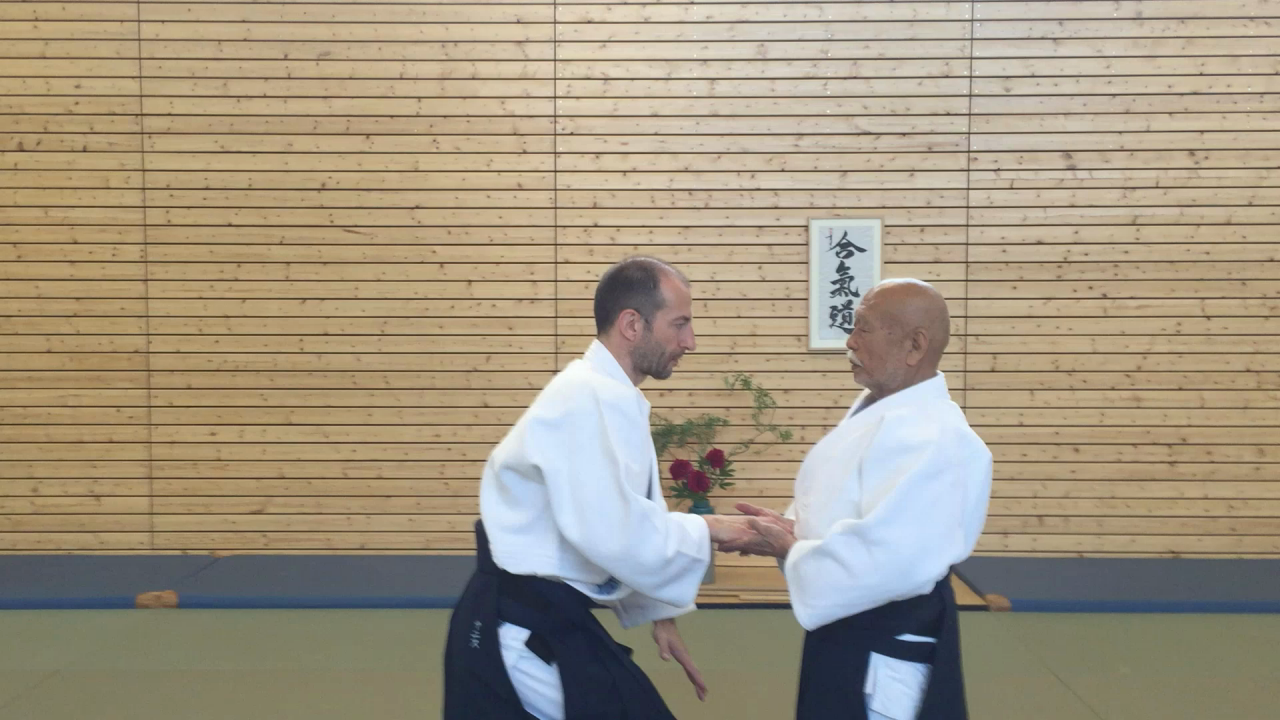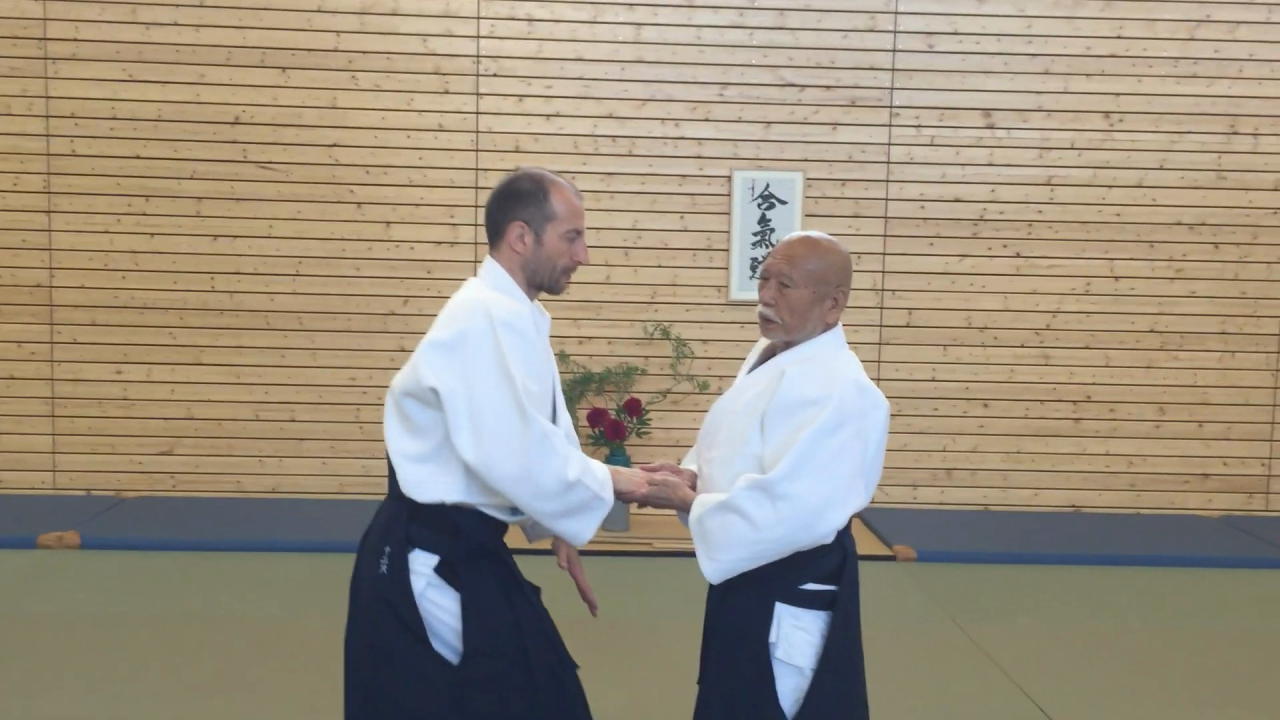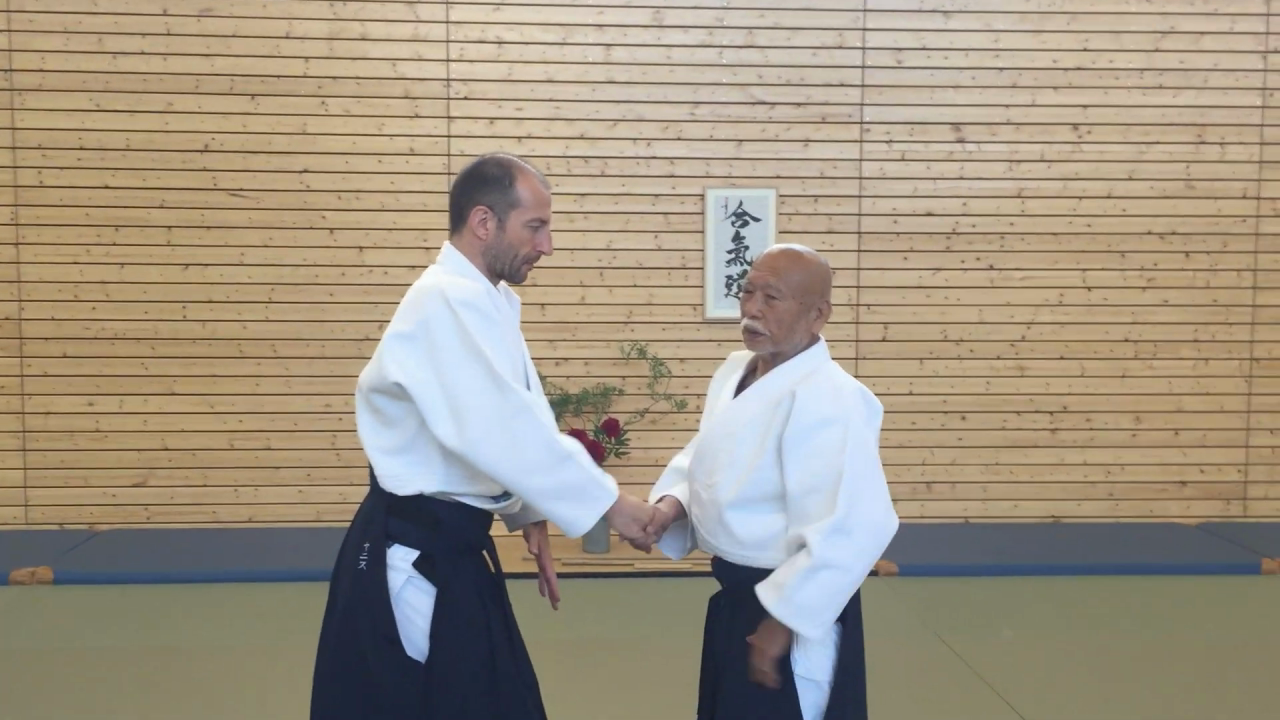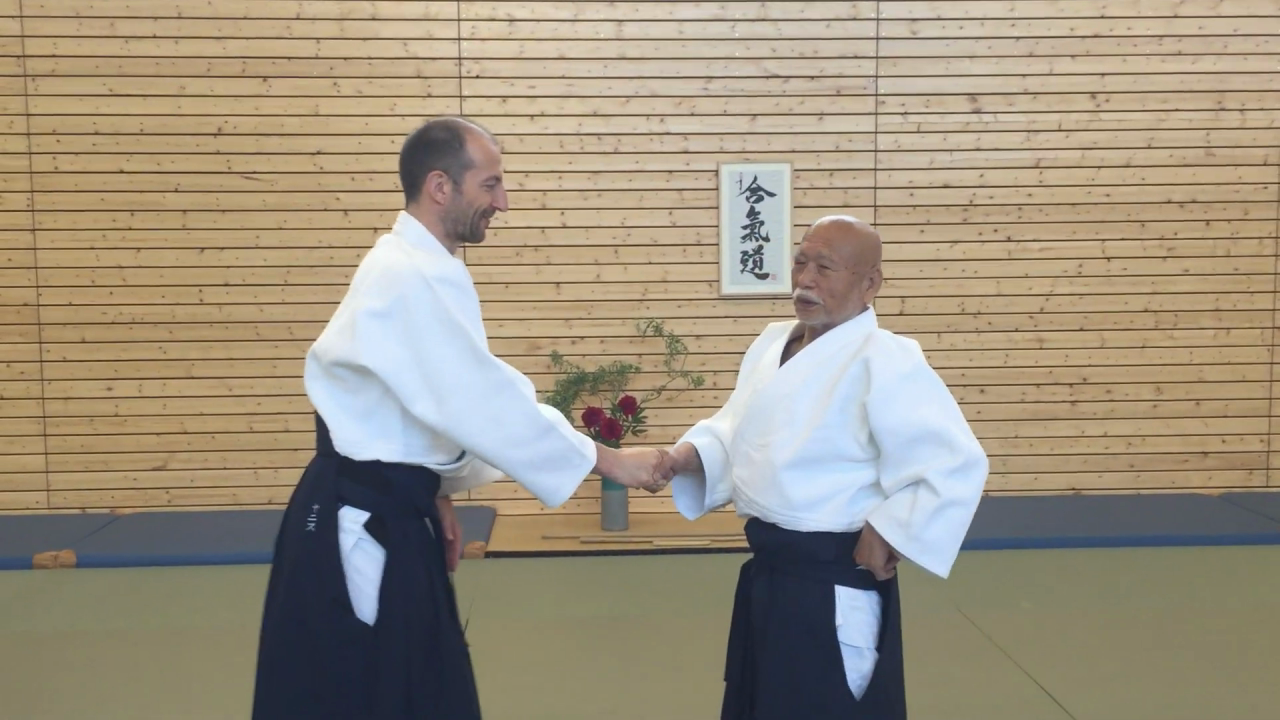
dt=1s
person 1, frame 1
left shoulder: (611, 397)
right shoulder: (591, 398)
left elbow: (628, 522)
right elbow: (615, 536)
left wrist: (657, 611)
right wrist: (705, 531)
left hip: (550, 623)
right hip: (519, 638)
person 1, frame 2
left shoulder: (513, 316)
right shoulder: (488, 319)
left elbow: (533, 440)
right elbow: (513, 456)
left wrist: (557, 529)
right wrist: (606, 481)
left hip: (461, 553)
right hip: (428, 567)
person 1, frame 3
left shoulder: (488, 299)
right shoulder: (449, 302)
left elbow: (522, 423)
right elbow: (503, 432)
left wrist: (531, 518)
right wrist: (612, 501)
left hip: (446, 554)
right hip: (408, 564)
person 1, frame 4
left shoulder: (410, 265)
right shoulder: (416, 278)
right elbow: (484, 402)
left wrist: (435, 494)
right wrist: (609, 460)
left hip: (384, 516)
right hip: (357, 530)
person 2, frame 1
left shoulder: (936, 438)
right shoulder: (874, 408)
left elbow: (890, 560)
left wrist: (787, 547)
right wrist: (791, 526)
left hip: (891, 646)
right hip: (844, 630)
person 2, frame 2
left shoulder: (837, 389)
right shoulder: (770, 353)
left elbow: (792, 510)
left wrist: (688, 501)
right wrist: (694, 476)
left hip: (794, 592)
right hip: (751, 575)
person 2, frame 3
left shoulder: (830, 400)
right shoulder: (736, 373)
left elbow: (848, 529)
right elbow: (704, 460)
left wrist: (786, 621)
right wrist: (673, 503)
left hip: (791, 610)
right hip: (739, 599)
person 2, frame 4
left shoulder: (886, 361)
right shoulder: (771, 343)
left elbow: (955, 465)
right elbow: (738, 430)
left wrist: (888, 534)
right wrist: (691, 454)
left hip: (834, 588)
right hip: (770, 573)
